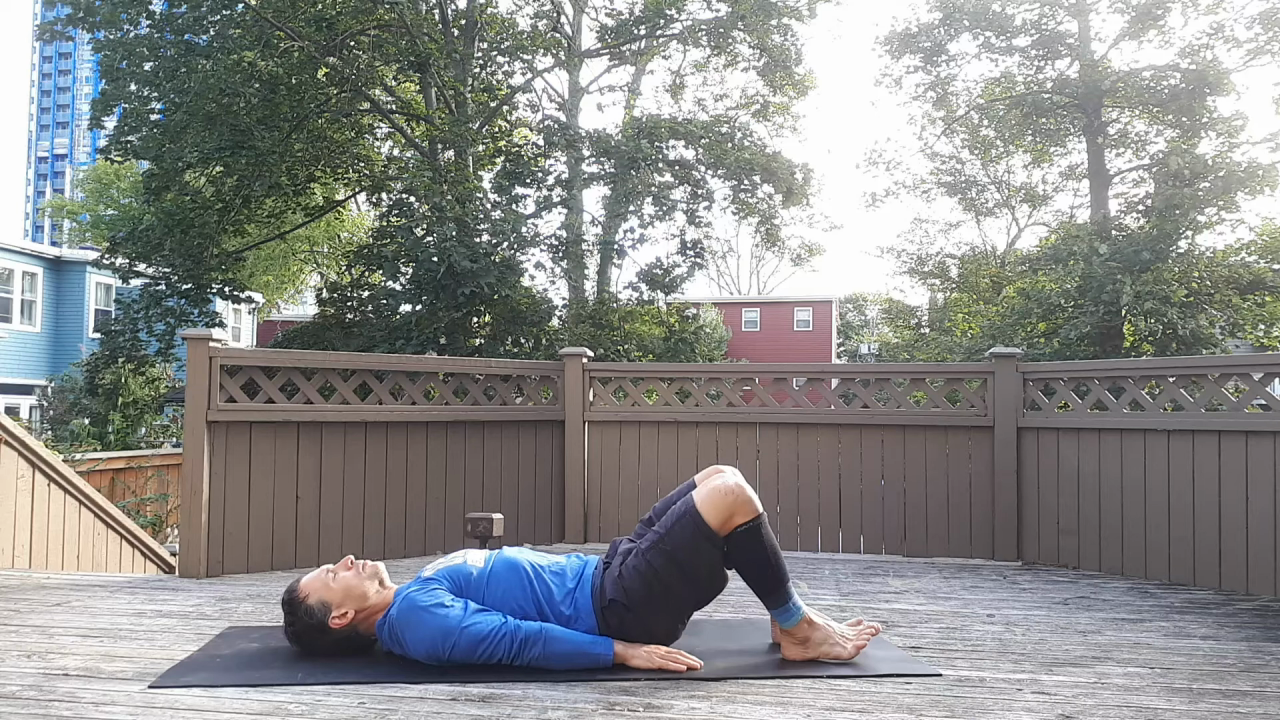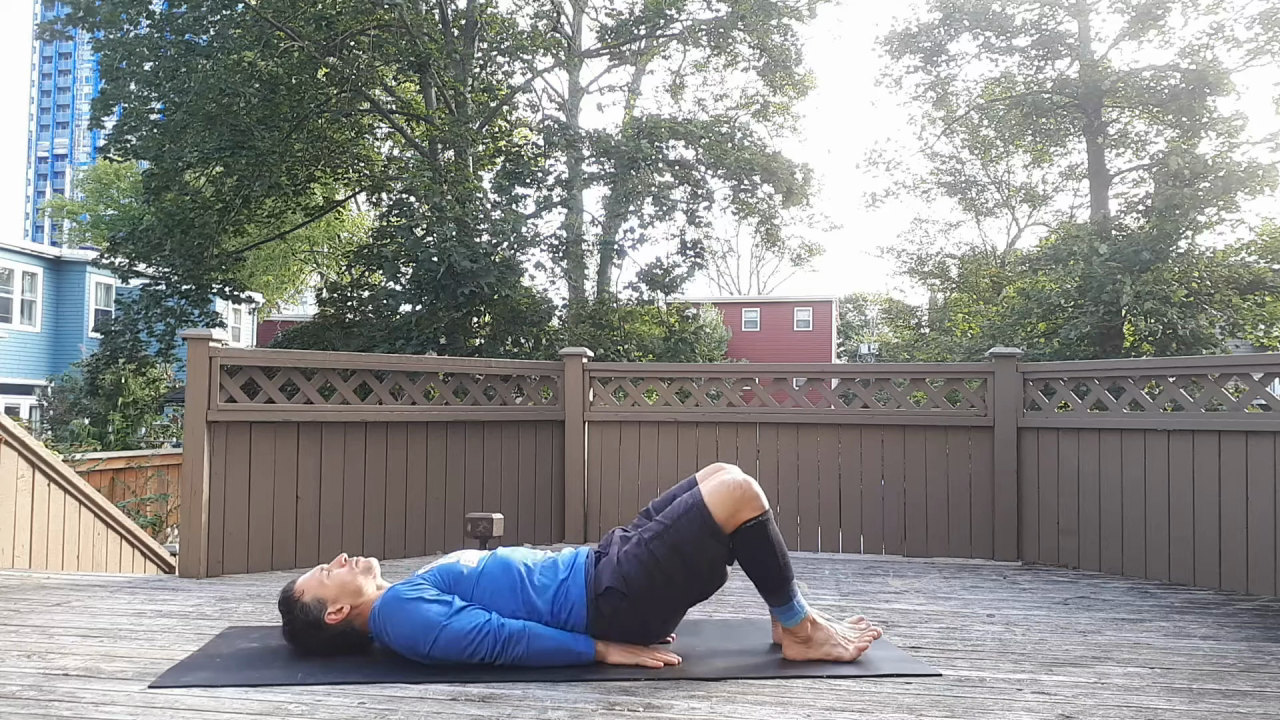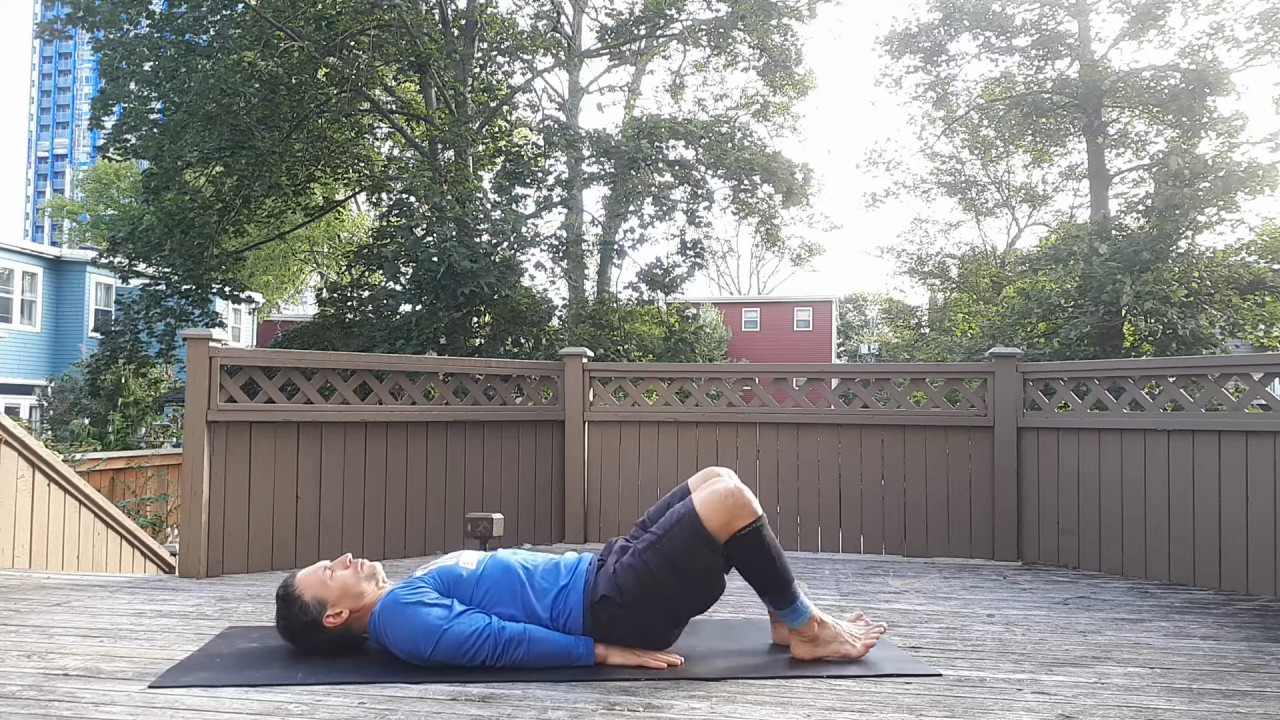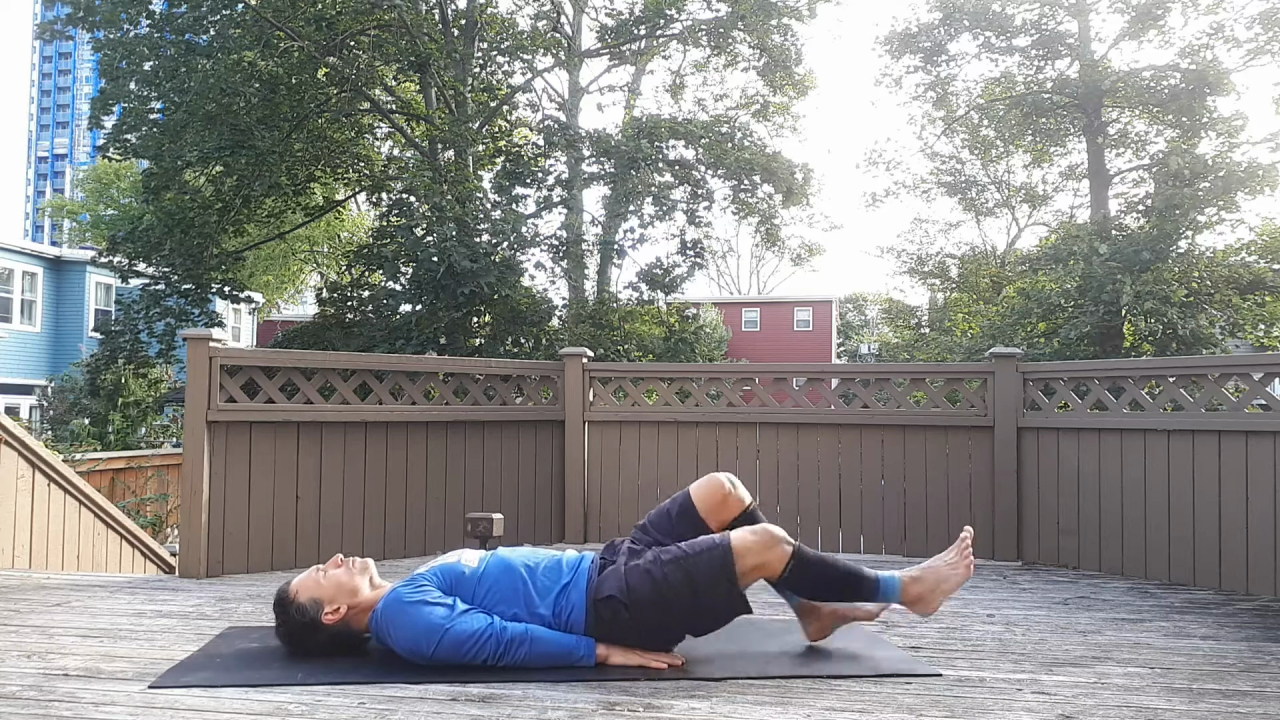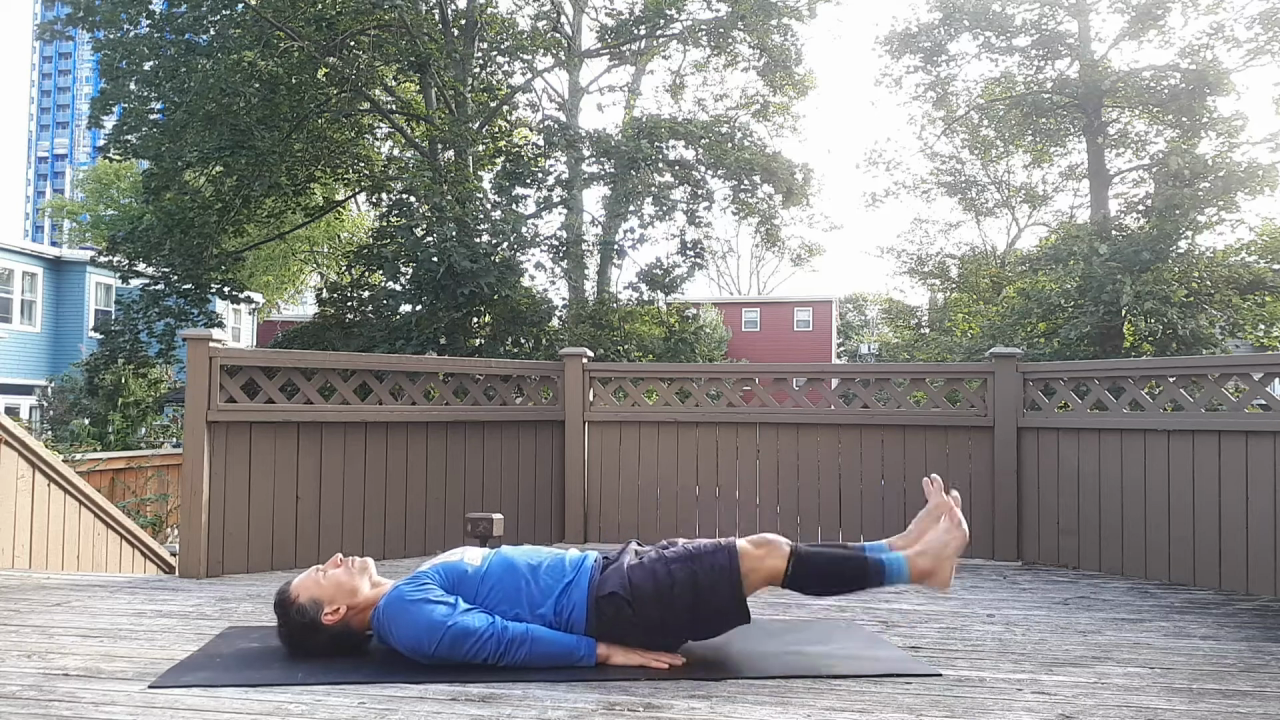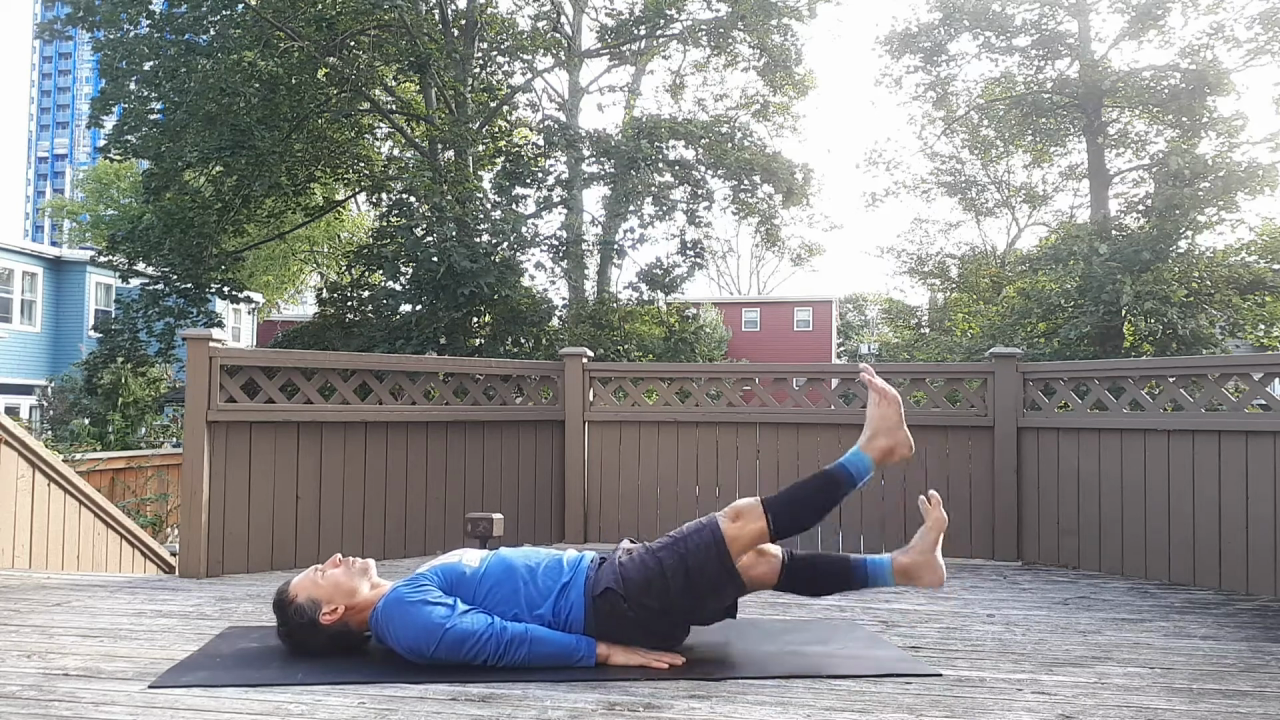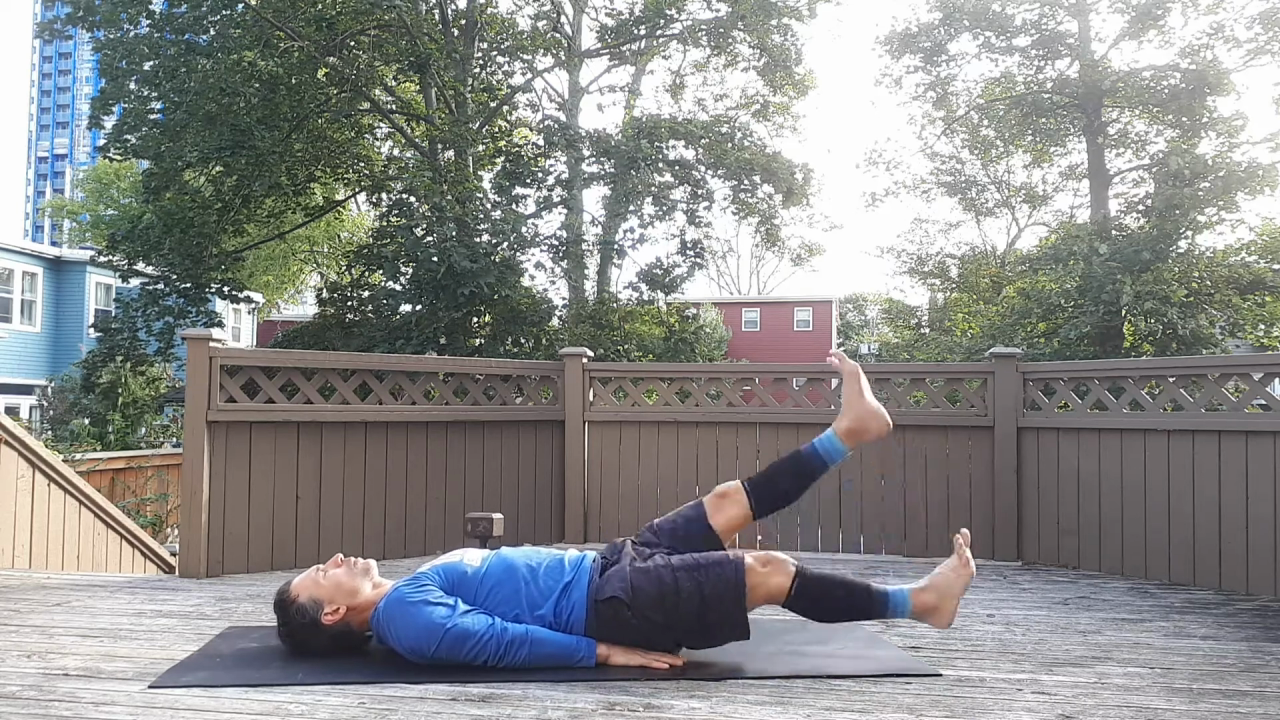
dt=0.3s
person 1, frame 1
left shoulder: (413, 597)
right shoulder: (415, 619)
right elbow: (516, 641)
right wrist: (624, 649)
left hip: (604, 571)
right hip: (619, 606)
left knee: (720, 476)
right knee: (732, 496)
left ankle: (788, 616)
right ankle: (800, 629)
person 1, frame 2
left shoulder: (407, 596)
right shoulder: (404, 618)
right elbow: (504, 640)
right wrist: (604, 648)
left hip: (599, 569)
right hip: (613, 600)
left knee: (722, 475)
right knee: (739, 492)
left ankle: (793, 617)
right ankle: (801, 631)
person 1, frame 3
left shoulder: (407, 596)
right shoulder: (401, 620)
right elbow: (503, 641)
right wrist: (605, 650)
left hip: (599, 571)
right hip: (612, 607)
left knee: (716, 478)
right knee: (730, 499)
left ankle: (789, 619)
right ankle: (808, 628)
person 1, frame 4
left shoulder: (409, 591)
right shoulder: (404, 619)
right elbow: (500, 639)
right wrist: (606, 650)
left hip: (607, 566)
right hip: (611, 601)
left knee: (724, 491)
right knee: (762, 544)
left ankle: (813, 608)
right ankle: (904, 588)
person 1, frame 5
left shoulder: (408, 592)
right shoulder: (404, 616)
right elbow: (500, 638)
right wrist: (607, 651)
left hip: (607, 569)
right hip: (611, 602)
left knee: (760, 540)
right knee: (767, 554)
left ankle: (895, 553)
right ankle: (909, 567)
person 1, frame 6
left shoulder: (412, 588)
right shoulder: (405, 619)
right elbow: (504, 641)
right wrist: (607, 649)
left hip: (603, 570)
right hip: (608, 599)
left knee: (763, 558)
right knee: (745, 519)
left ankle: (902, 567)
right ankle: (872, 454)
person 1, frame 7
left shoulder: (411, 591)
right shoulder: (406, 617)
right elbow: (501, 642)
right wrist: (611, 652)
left hip: (606, 569)
right hip: (611, 604)
left knee: (731, 501)
right knee: (769, 571)
left ankle: (847, 431)
right ankle: (915, 600)
